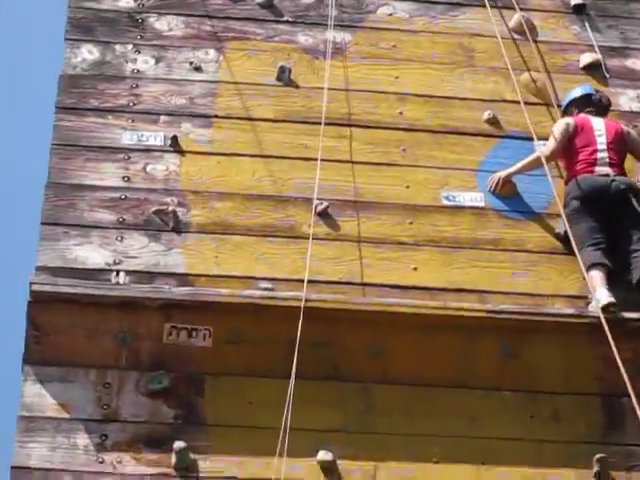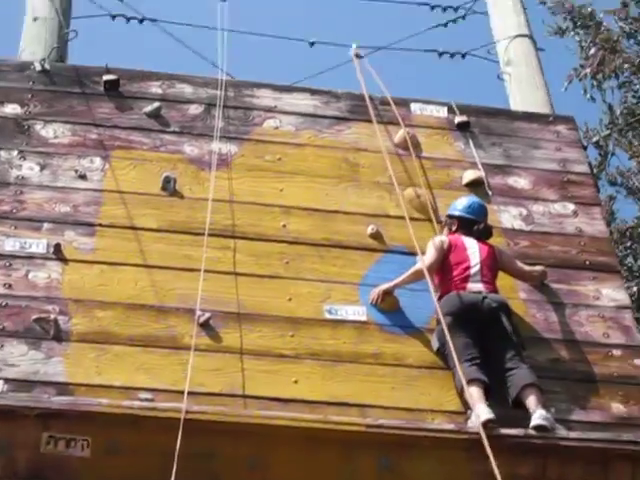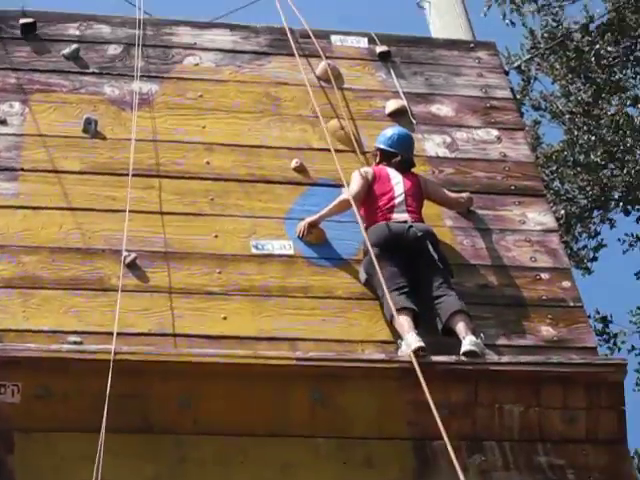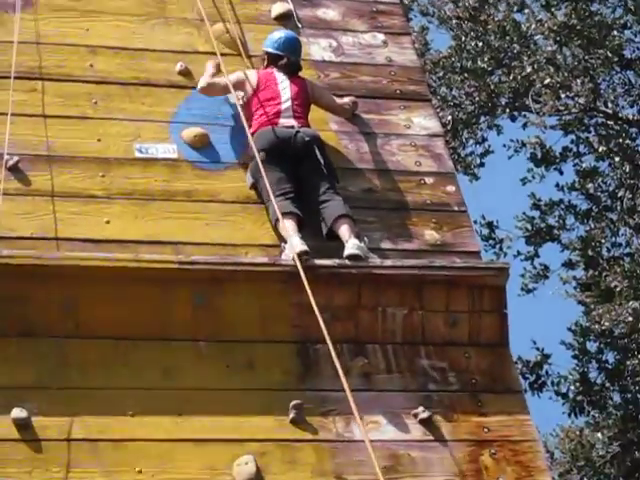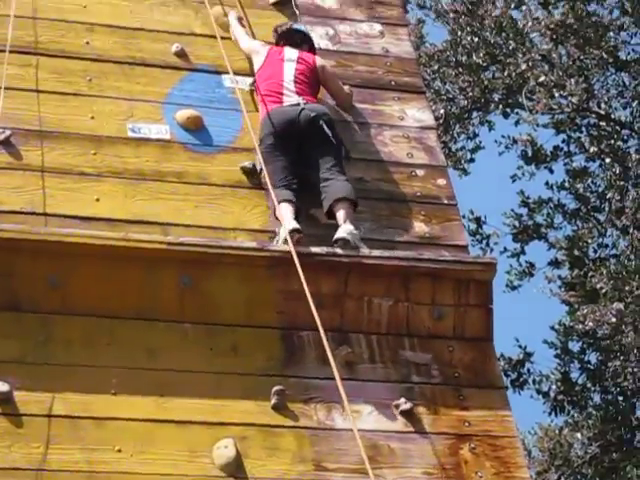
dt=0.7s
person 1, frame 1
left shoulder: (569, 122)
right shoulder: (622, 129)
left elbow: (548, 153)
left wrist: (509, 172)
left hip: (584, 187)
left knee: (592, 245)
left ankle: (601, 292)
person 1, frame 2
left shoulder: (442, 241)
right shoulder: (493, 250)
left elbow: (426, 267)
right elbow: (532, 275)
left wrist: (391, 285)
right wrist: (540, 272)
left hip: (457, 304)
right hip: (494, 305)
left knee: (466, 361)
right knee: (512, 361)
left ankle: (480, 407)
right ankle: (537, 410)
person 1, frame 3
left shoulder: (366, 173)
right shoulder: (418, 180)
left elbow: (350, 198)
right elbow: (458, 202)
left wrist: (317, 218)
right wrist: (465, 199)
left hip: (382, 236)
right hip: (420, 234)
left knee: (394, 290)
right knee: (441, 288)
left ankle: (410, 337)
right ankle: (467, 336)
person 1, frame 4
left shoulder: (251, 77)
right shoulder: (306, 85)
left elbow: (205, 86)
right elbow: (345, 109)
left wrist: (211, 68)
right wrist: (349, 102)
left hip: (269, 139)
right hip: (306, 139)
left knee: (280, 195)
right knee: (326, 193)
left ankle: (294, 240)
right ankle: (352, 240)
person 1, frame 5
left shoulder: (262, 51)
right shoulder: (317, 62)
left elbow: (237, 33)
right elbow: (345, 101)
left wrist: (233, 18)
right wrist: (346, 90)
left hip: (275, 120)
right hip: (314, 115)
left knee: (282, 182)
right knee: (332, 174)
left ankle: (288, 223)
right ankle: (346, 224)
